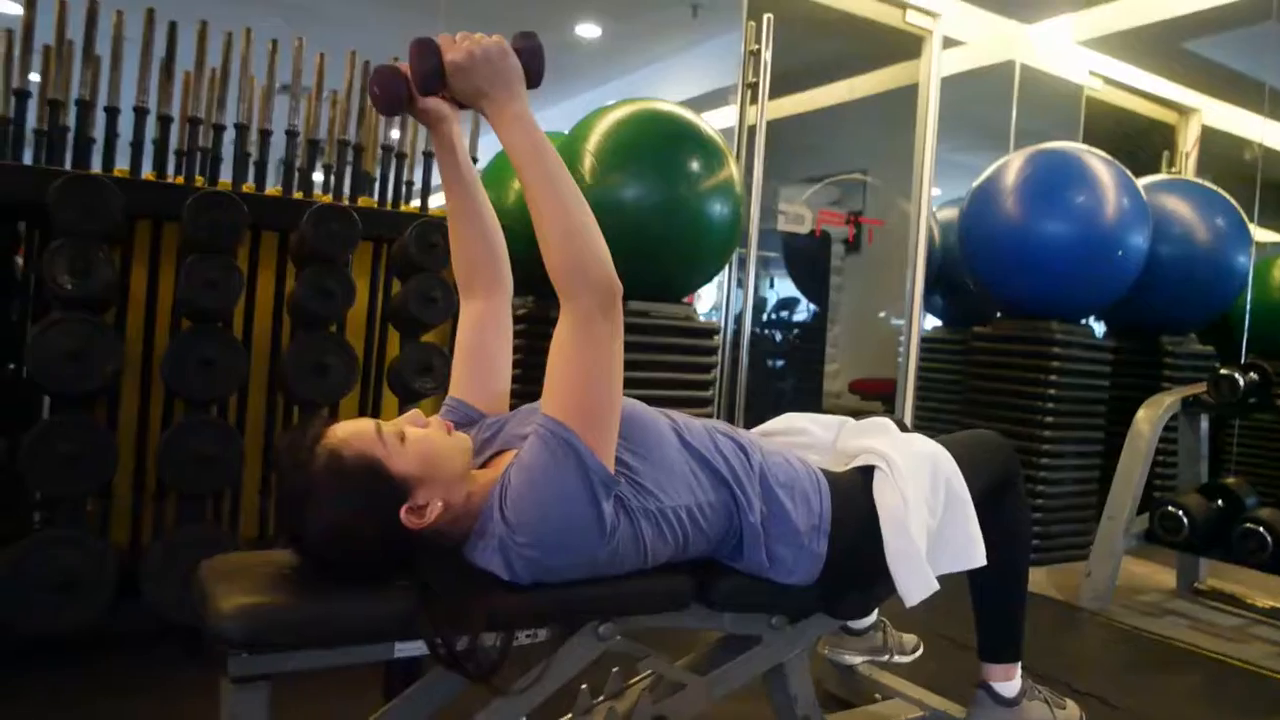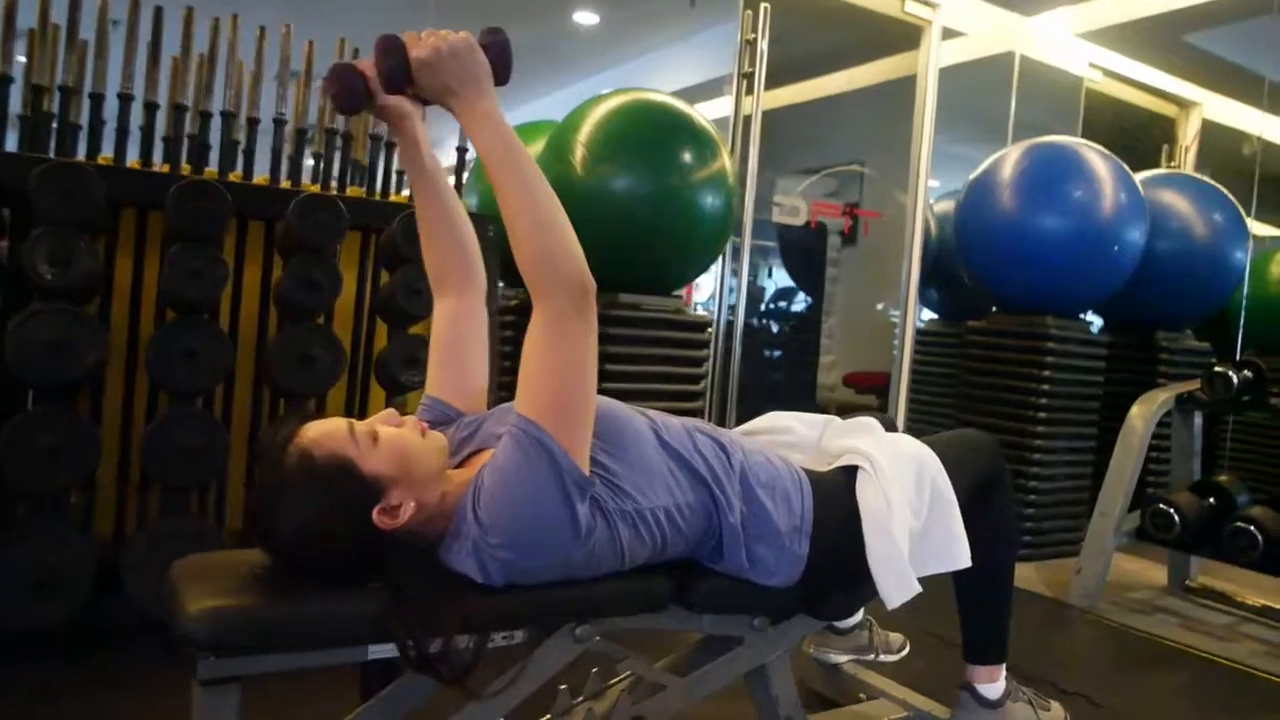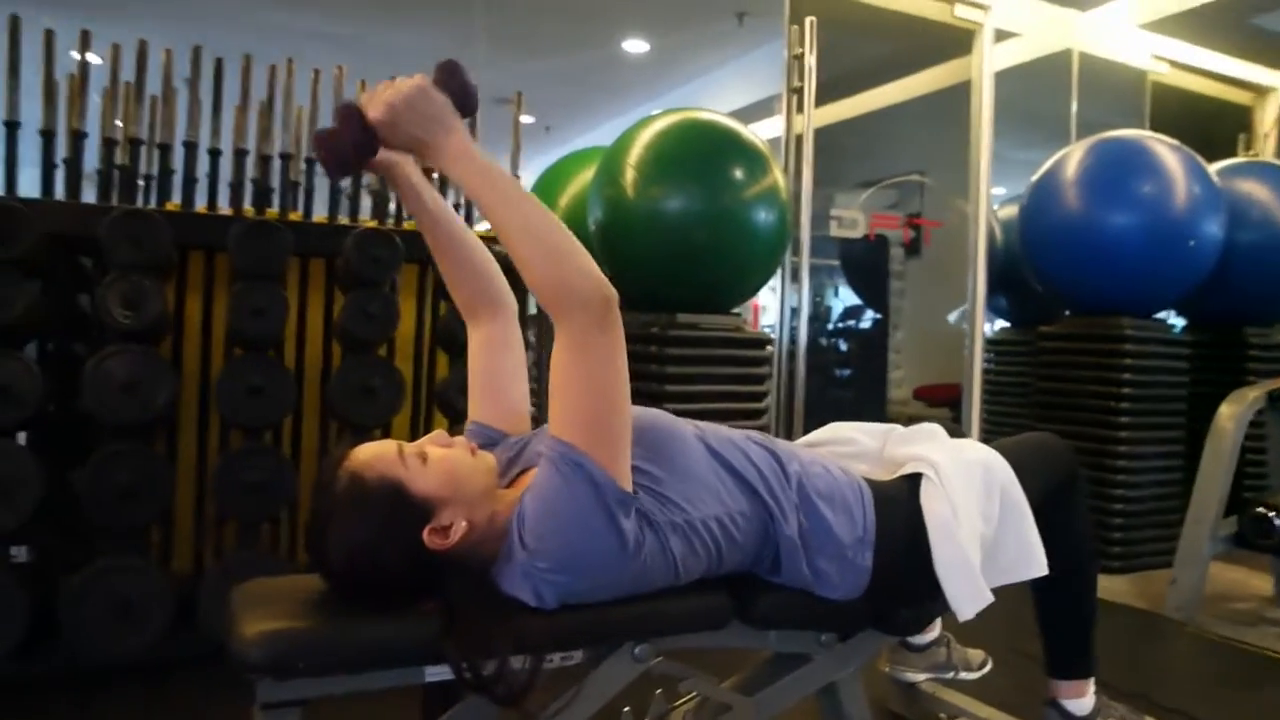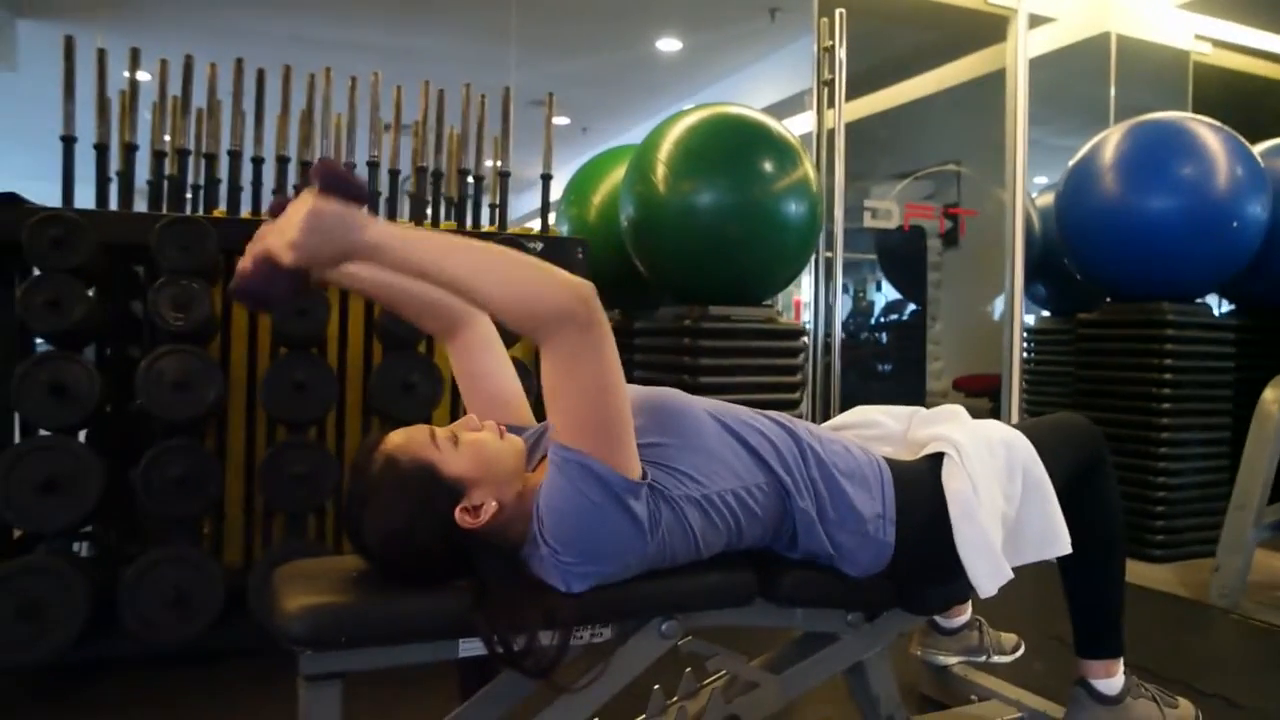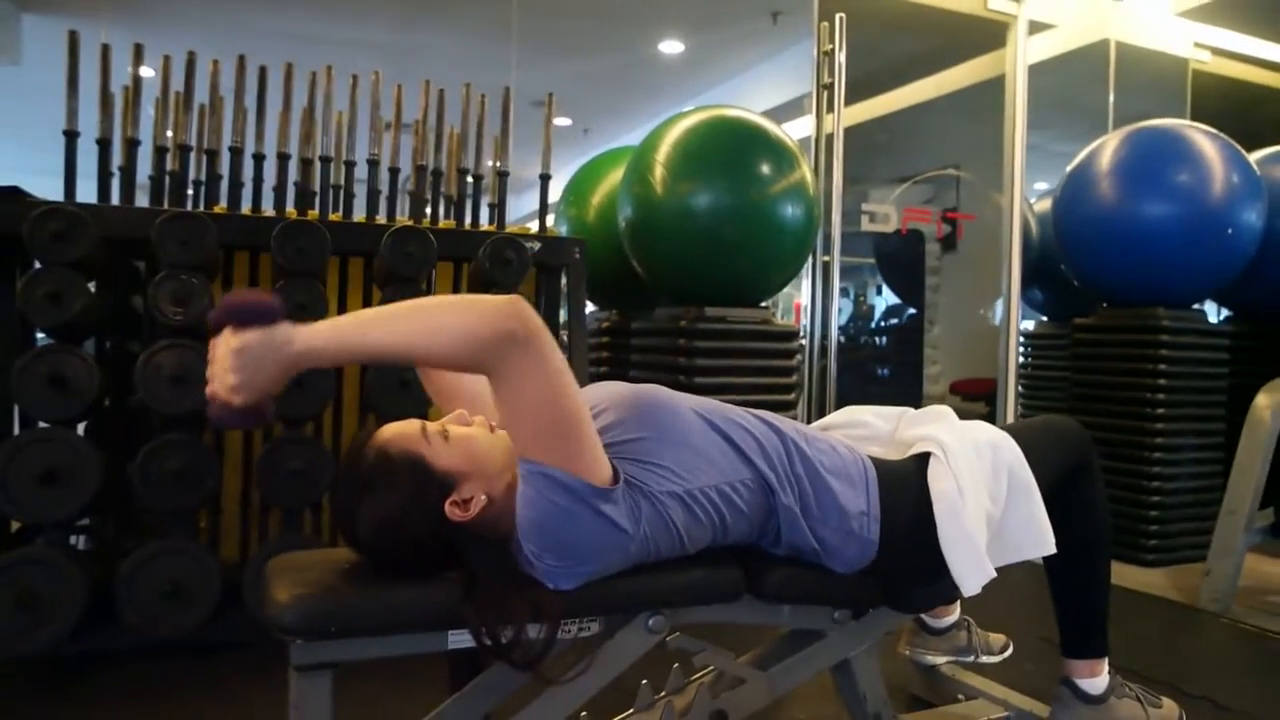
dt=0.4s
person 1, frame 1
left shoulder: (470, 446)
right shoulder: (543, 518)
left elbow: (485, 294)
right elbow: (595, 298)
left wrist: (446, 136)
right wrist: (507, 109)
right hip: (807, 531)
right knee: (992, 458)
left ankle: (856, 627)
person 1, frame 2
left shoulder: (445, 447)
right shoulder: (517, 520)
left elbow: (459, 290)
right elbow: (568, 295)
left wrist: (410, 134)
right wrist: (474, 105)
right hip: (788, 529)
right knee: (979, 458)
left ankle: (840, 625)
person 1, frame 3
left shoulder: (496, 470)
right shoulder: (561, 539)
left elbow: (492, 314)
right elbow: (589, 309)
left wrist: (406, 178)
right wrist: (447, 143)
right hip: (851, 542)
left knee: (921, 444)
right knee: (1050, 464)
left ankle: (919, 639)
person 1, frame 4
left shoulder: (513, 470)
right shoulder: (581, 528)
left elbow: (463, 323)
right elbow: (573, 314)
left wrist: (339, 265)
right wrist: (359, 233)
right hip: (872, 520)
left knee: (945, 426)
right knee: (1076, 443)
left ankle: (951, 625)
person 1, frame 5
left shoulder: (504, 475)
right shoulder: (562, 523)
left elbow: (458, 346)
right elbow: (510, 327)
left wrist: (292, 344)
right wrist: (290, 344)
right hip: (863, 517)
left knee: (935, 423)
right knee: (1066, 445)
left ankle: (937, 622)
